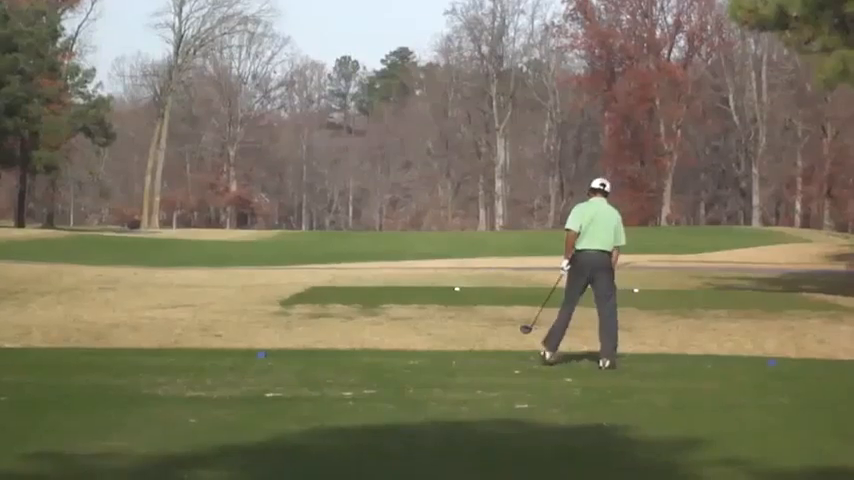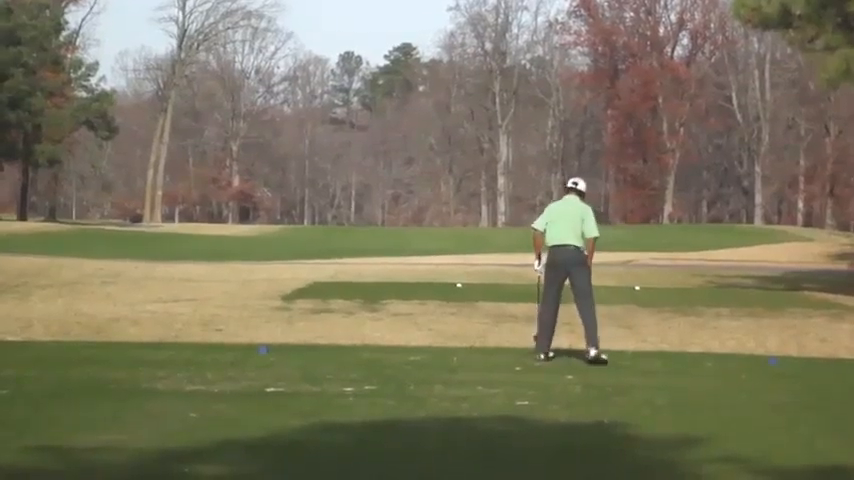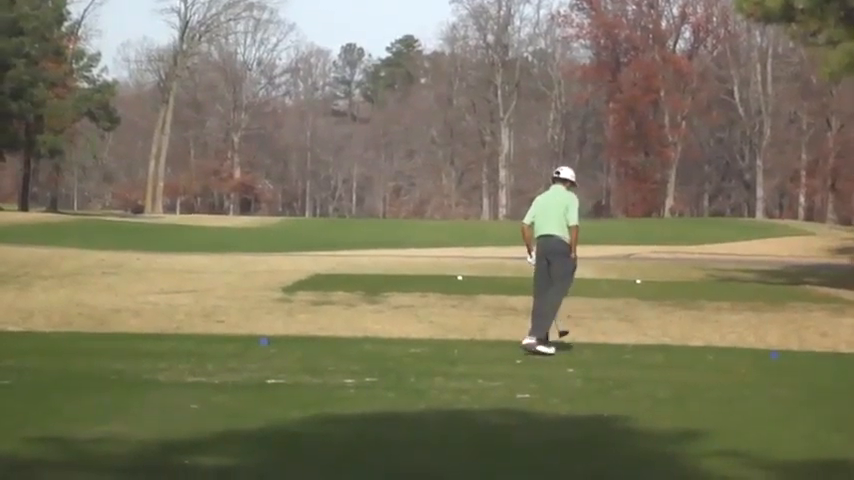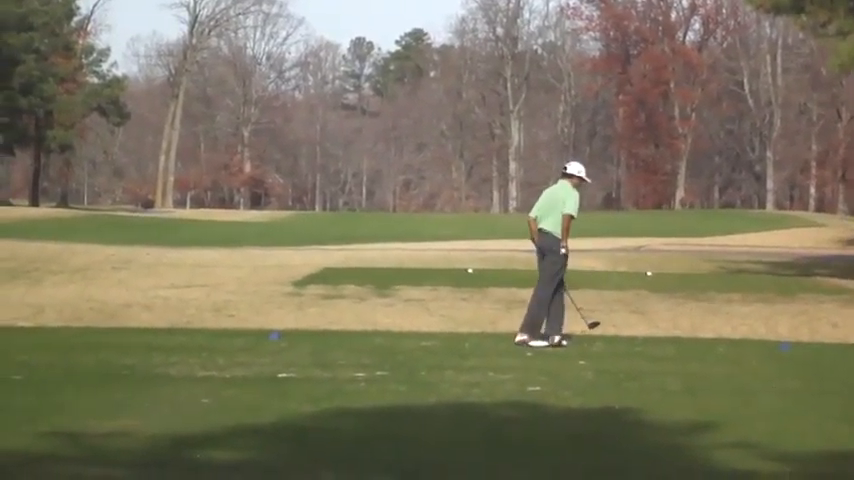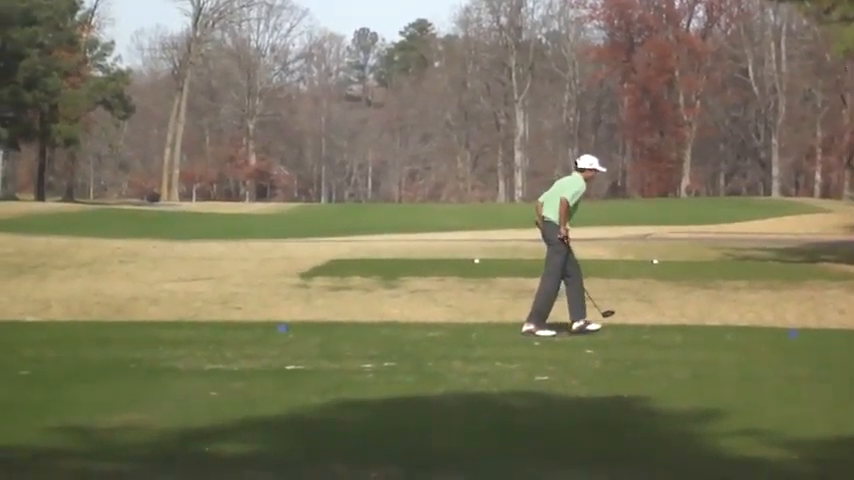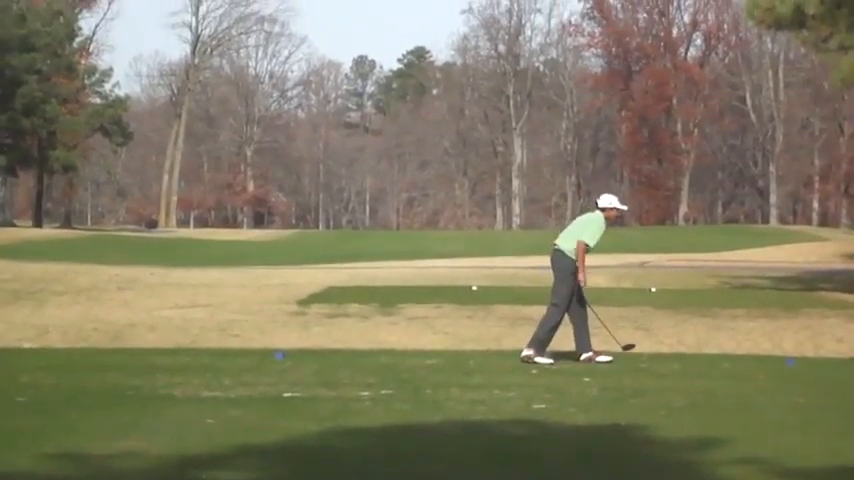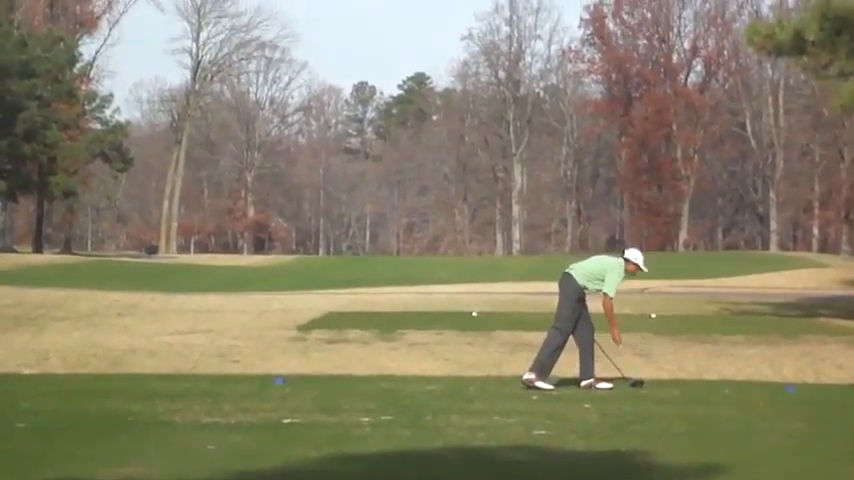
dt=0.3s
person 1, frame 1
left shoulder: (582, 208)
right shoulder: (615, 213)
left elbow: (572, 233)
right elbow: (617, 246)
left wrist: (566, 257)
right wrist: (611, 268)
left hip: (581, 258)
right hip: (604, 260)
left knee: (568, 305)
right knee: (607, 310)
left ankle: (550, 348)
right ankle: (607, 356)
person 1, frame 2
left shoulder: (552, 207)
right shoulder: (584, 209)
left elbow: (537, 232)
right elbow: (591, 237)
left wrist: (538, 257)
right wrist: (589, 261)
left hip: (554, 255)
right hip: (576, 255)
left knee: (549, 303)
right knee: (585, 302)
left ankle: (543, 349)
right ankle: (593, 347)
person 1, frame 3
left shoulder: (540, 198)
right shoulder: (569, 197)
left elbow: (526, 226)
right elbow: (573, 226)
left wrist: (530, 250)
right wrist: (574, 251)
left hip: (541, 245)
right hip: (560, 246)
left knee: (541, 295)
right knee: (555, 294)
left ankle: (537, 338)
right ankle: (534, 337)
person 1, frame 4
left shoulder: (549, 191)
right shoulder: (572, 193)
left elbow: (531, 218)
right elbow: (567, 216)
right wrist: (565, 240)
left hip: (542, 239)
right hip: (555, 242)
left knee: (556, 287)
right knee: (545, 288)
left ankle: (554, 334)
right ankle: (526, 333)
person 1, frame 5
left shoulder: (564, 180)
right shoulder: (579, 183)
left elbow: (540, 202)
right elbow: (564, 200)
left wrist: (542, 226)
right wrist: (562, 227)
left hip: (548, 227)
right hip: (556, 230)
left knee: (573, 273)
right knee: (551, 278)
left ankle: (578, 320)
right ankle: (533, 323)
person 1, frame 6
left shoulder: (591, 218)
right shoulder: (598, 222)
left elbow: (573, 240)
right elbow: (582, 244)
right wrist: (582, 272)
left hip: (561, 257)
right hip: (566, 260)
left knee: (577, 306)
right knee: (558, 306)
left ankle: (586, 352)
right ankle: (531, 350)
person 1, frame 7
left shoulder: (612, 263)
right shoulder: (617, 269)
right elbow: (606, 300)
right wrist: (614, 330)
left hip: (571, 282)
right hip: (573, 286)
left knee: (586, 331)
right knee: (561, 331)
left ankle: (588, 378)
right ankle: (533, 374)
